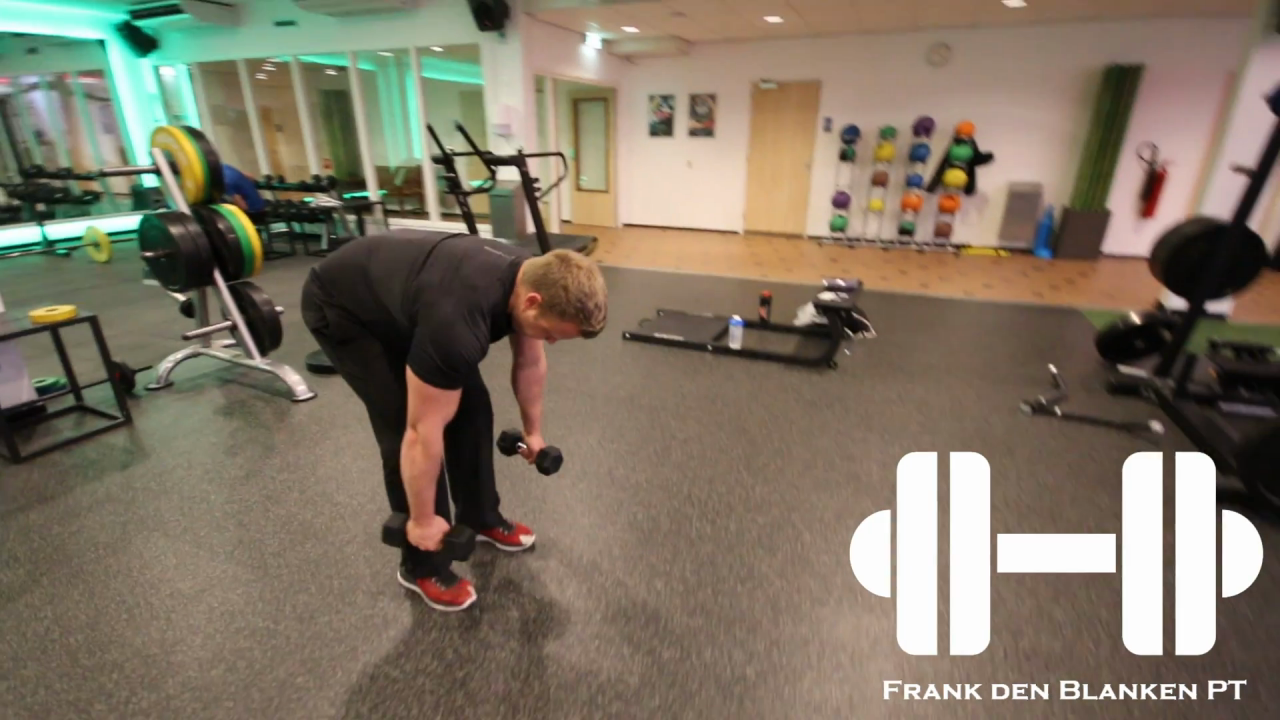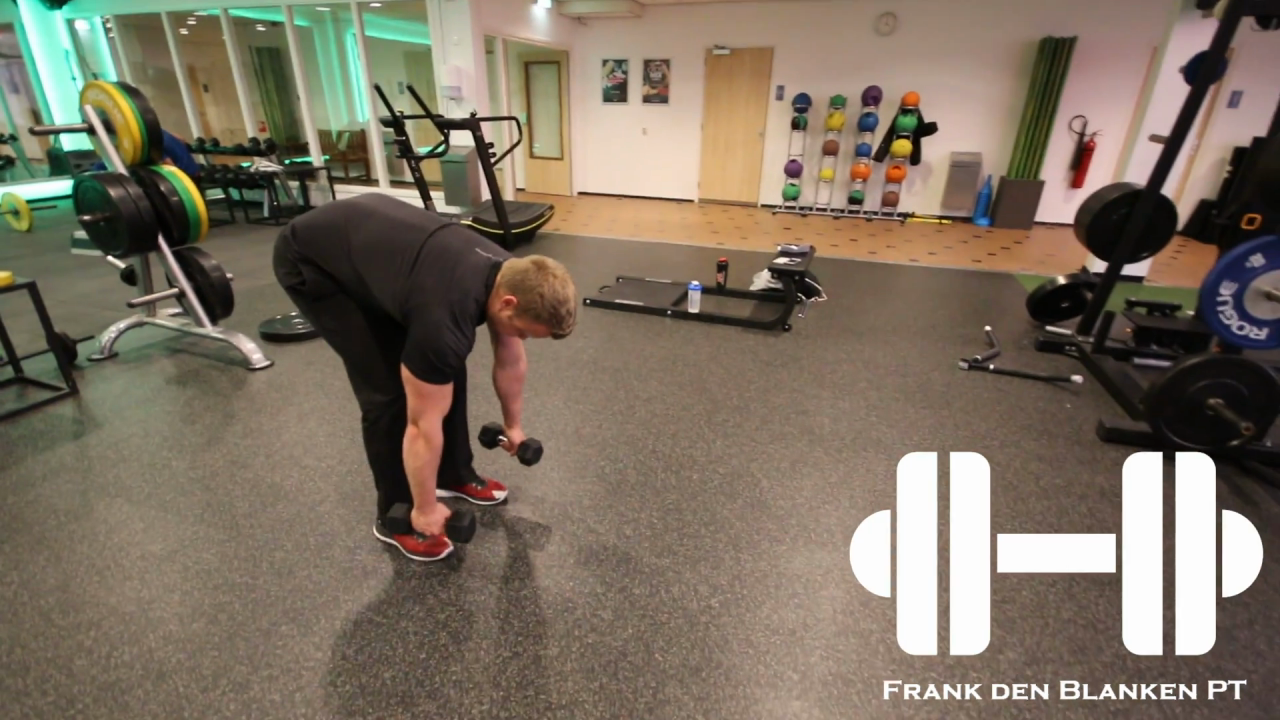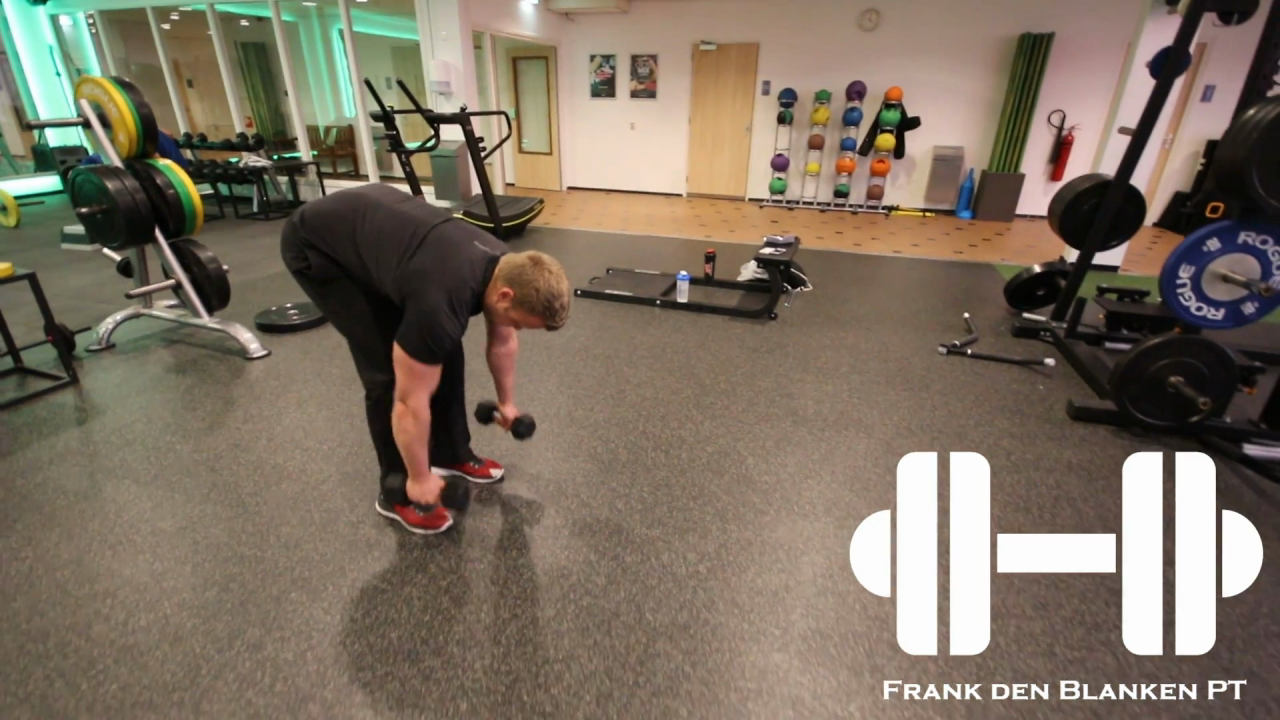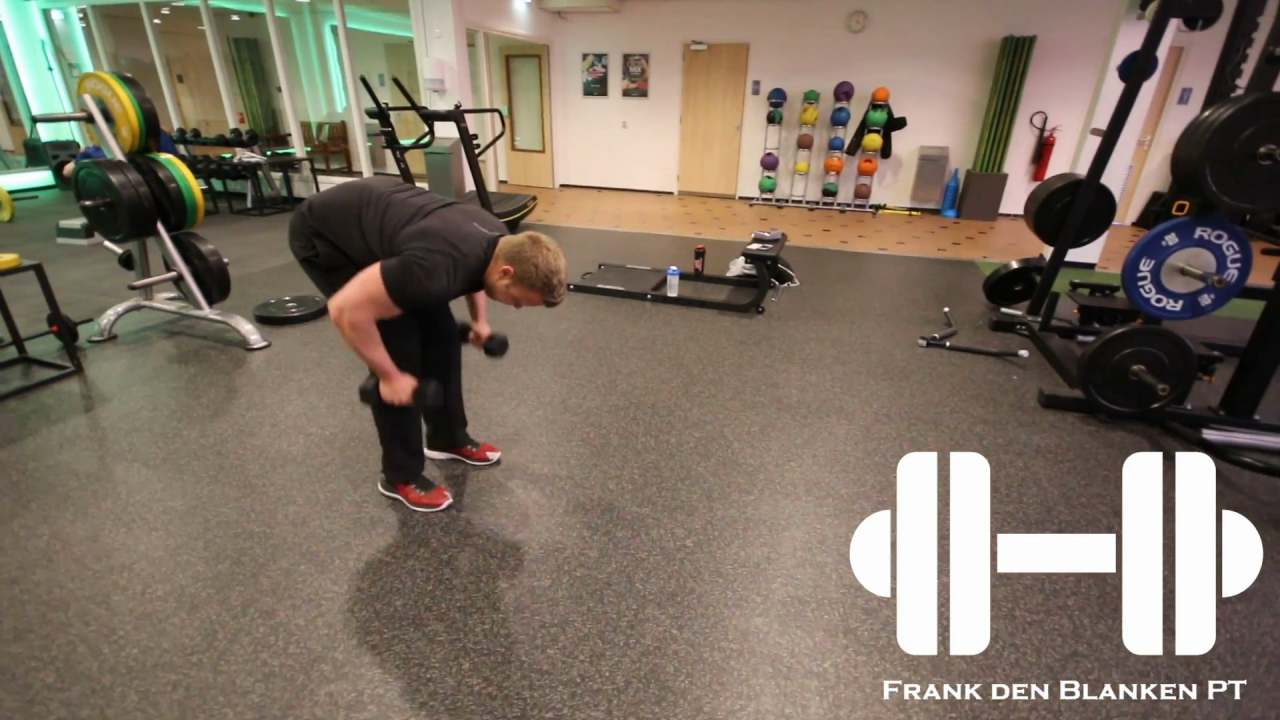
dt=0.4s
person 1, frame 1
left shoulder: (533, 277)
right shoulder: (456, 323)
left elbow: (529, 363)
right elbow: (423, 434)
left wrist: (533, 431)
right wrist: (423, 520)
left hip: (397, 291)
right hip: (340, 307)
left knee: (473, 407)
right knee: (404, 431)
left ankle: (481, 519)
right ankle: (423, 567)
person 1, frame 2
left shoulder: (509, 274)
right shoulder: (443, 317)
left elbow: (510, 363)
right elbow: (423, 425)
left wrist: (513, 425)
right wrist: (426, 510)
left hip: (365, 235)
right hip: (311, 261)
left knee: (447, 371)
right knee: (387, 387)
left ankle: (454, 475)
person 1, frame 3
left shoulder: (504, 268)
right shoulder: (441, 302)
left elbow: (502, 342)
right elbow: (411, 403)
left wrist: (506, 401)
right wrist: (420, 479)
right hip: (316, 245)
left knee: (444, 353)
right knee: (389, 369)
left ankle: (452, 454)
right ankle: (399, 495)
person 1, frame 4
left shoulder: (500, 243)
right shoulder: (436, 269)
right elbow: (345, 310)
left wrist: (479, 319)
right wrist: (389, 377)
left hip: (373, 209)
right hip: (323, 235)
left knee: (441, 333)
right knee: (399, 346)
left ankle: (449, 437)
right ankle: (401, 475)
